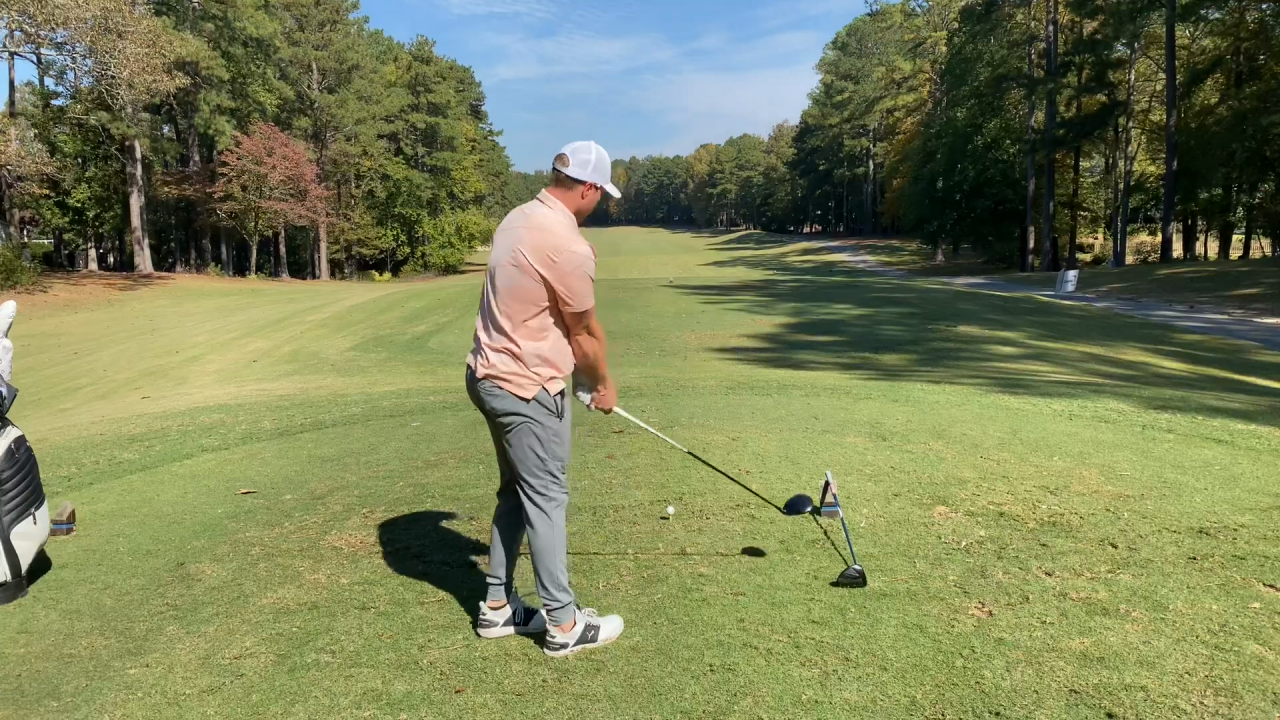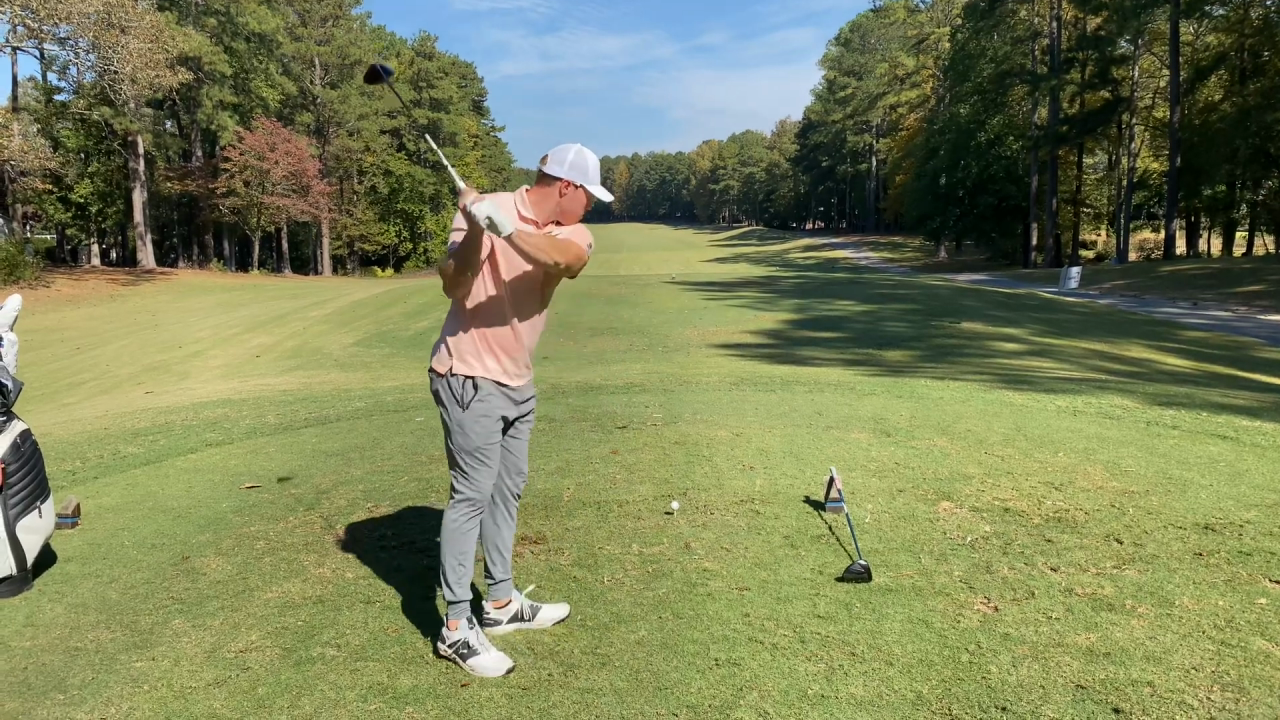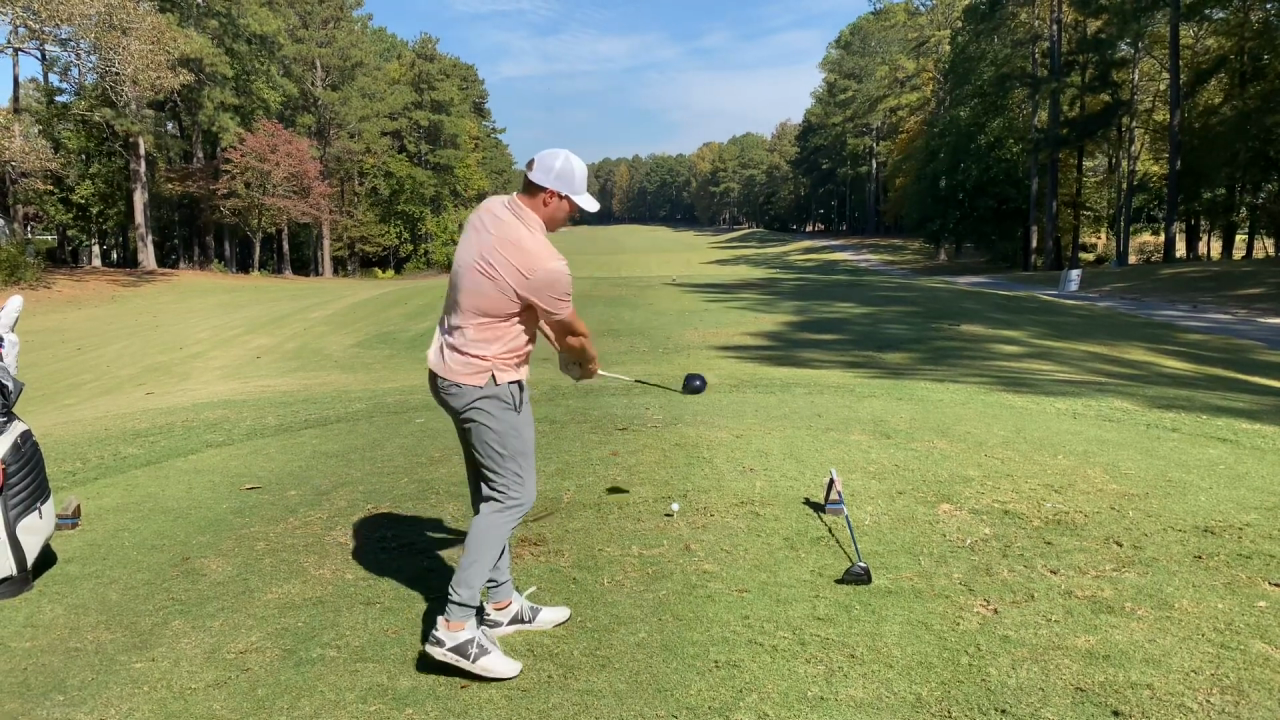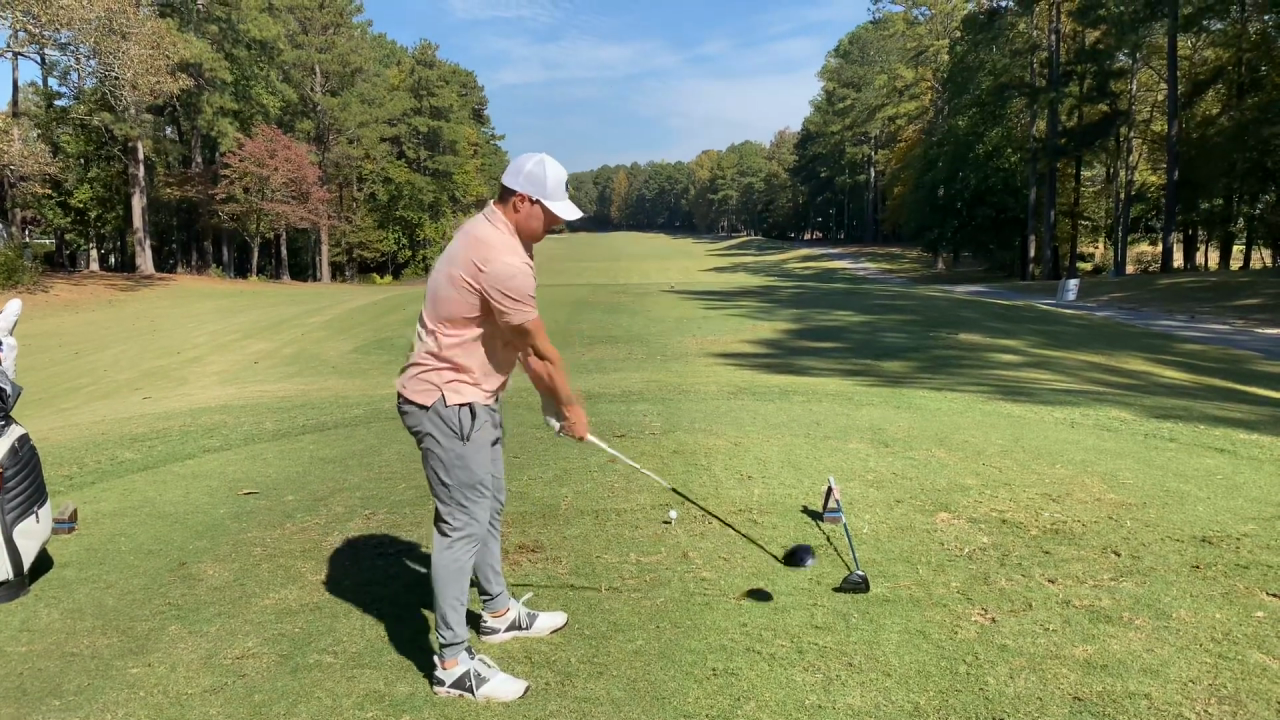
dt=0.7s
person 1, frame 1
left shoulder: (522, 219)
right shoulder: (567, 245)
right elbow: (585, 330)
left wrist: (578, 373)
right wrist: (602, 383)
left hip: (495, 375)
right hip: (526, 387)
left knee: (518, 493)
right knee: (546, 500)
left ankle: (498, 606)
right ankle: (564, 624)
person 1, frame 2
left shoulder: (573, 233)
right shoulder: (481, 209)
left elbow: (561, 257)
right elbow: (452, 285)
left wrist: (507, 229)
right wrist: (476, 233)
left hip: (519, 381)
right hip: (468, 376)
left knee: (507, 490)
right knee: (473, 493)
left ankle: (501, 602)
right ankle: (456, 626)
person 1, frame 3
left shoulder: (491, 210)
right shoulder: (543, 262)
right elbow: (572, 335)
left wrist: (562, 345)
right wrist: (586, 364)
left hip: (452, 372)
right hip: (488, 384)
left knee: (493, 492)
right knee: (512, 496)
left ankle: (500, 603)
right ankle: (456, 626)
person 1, frame 4
left shoulder: (487, 231)
right shoulder: (503, 260)
left elbow: (515, 336)
right elbow: (540, 352)
left wrist: (549, 396)
right wrist: (570, 407)
left hip: (470, 396)
right hip: (447, 402)
left knee: (487, 505)
right knee: (463, 524)
left ankle: (498, 610)
right ankle: (452, 663)
